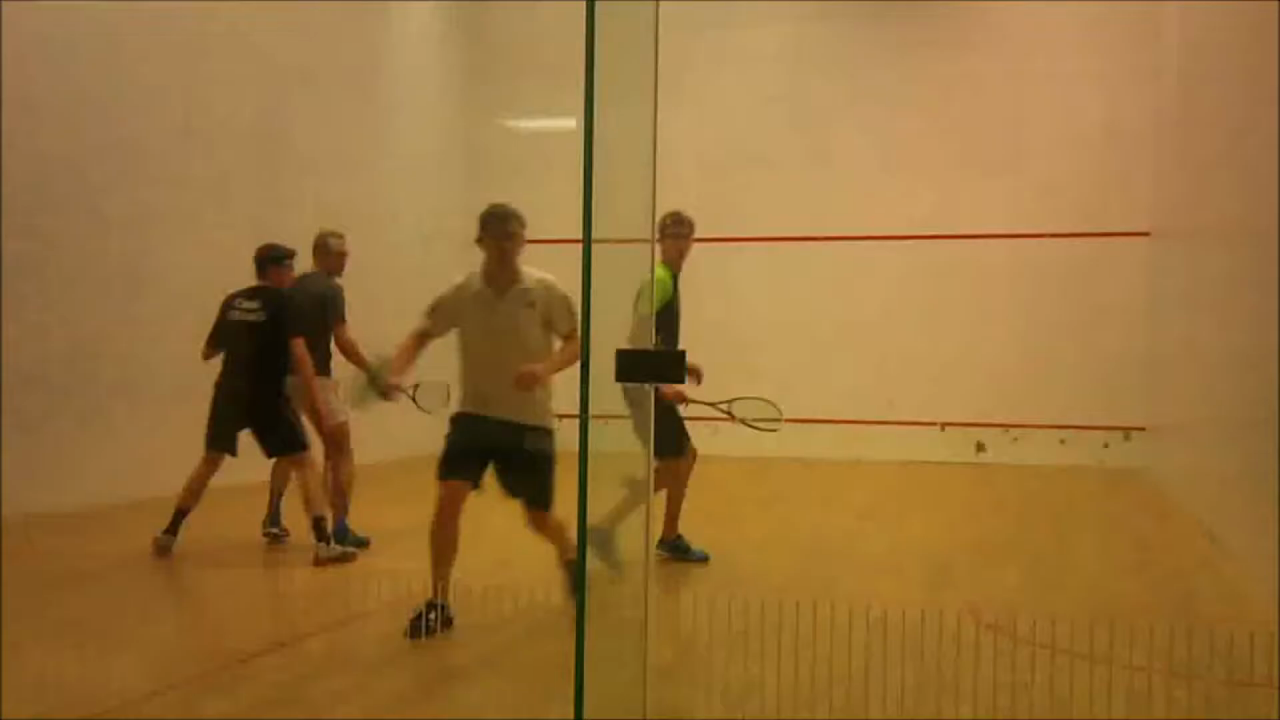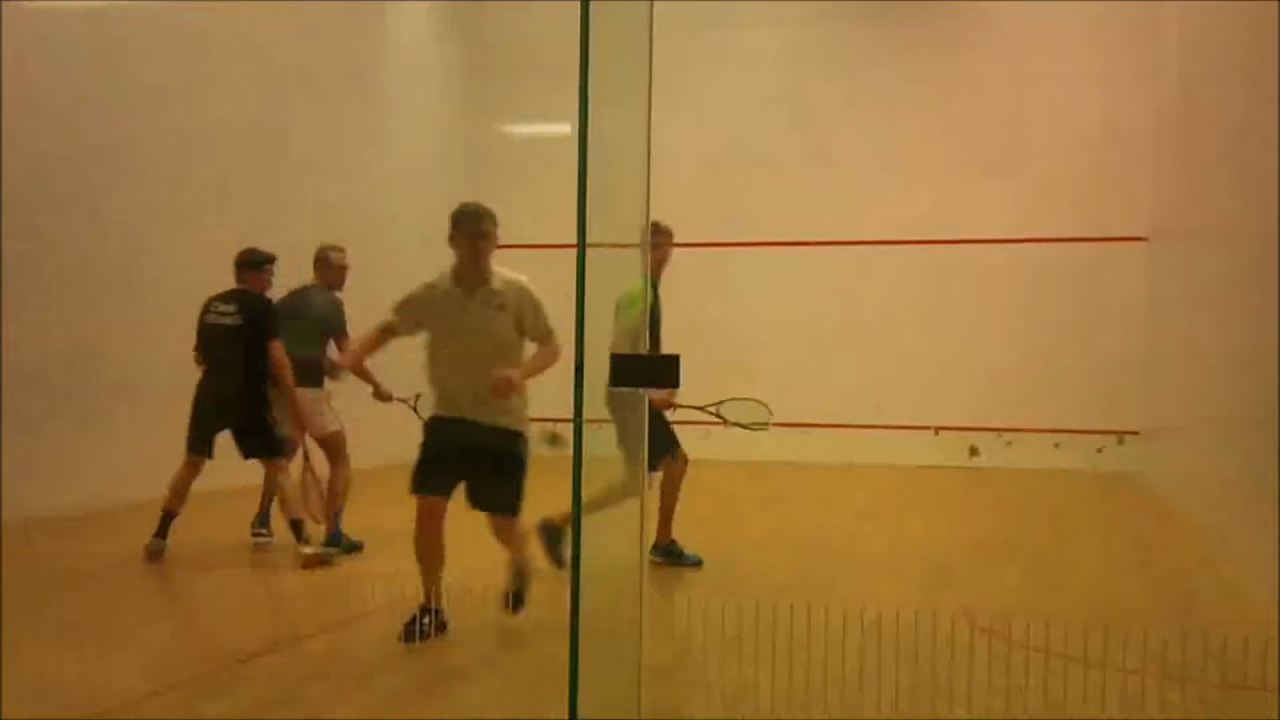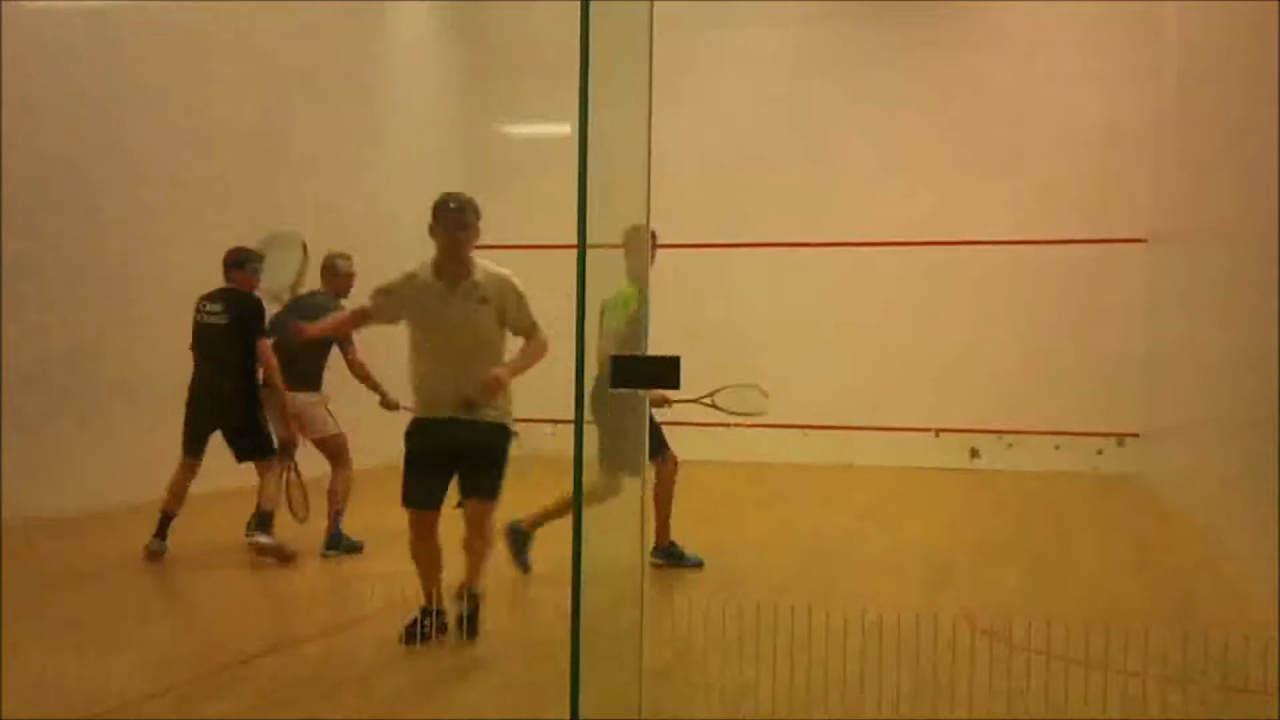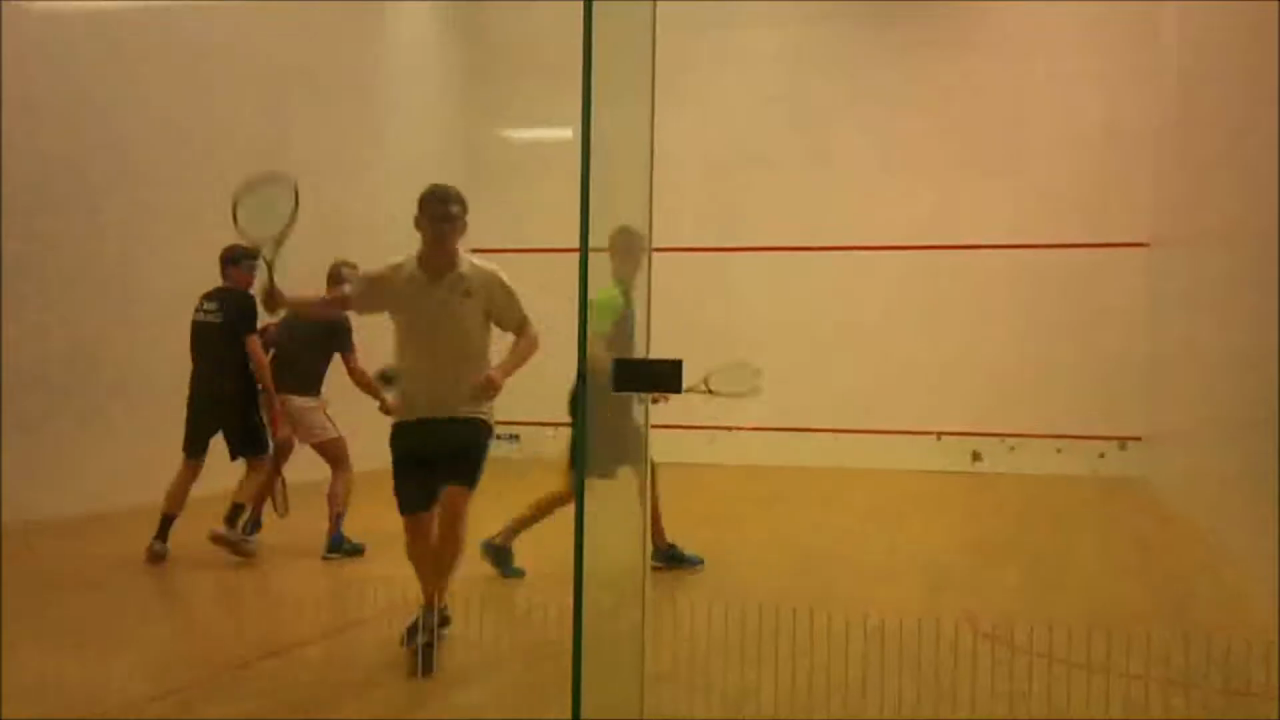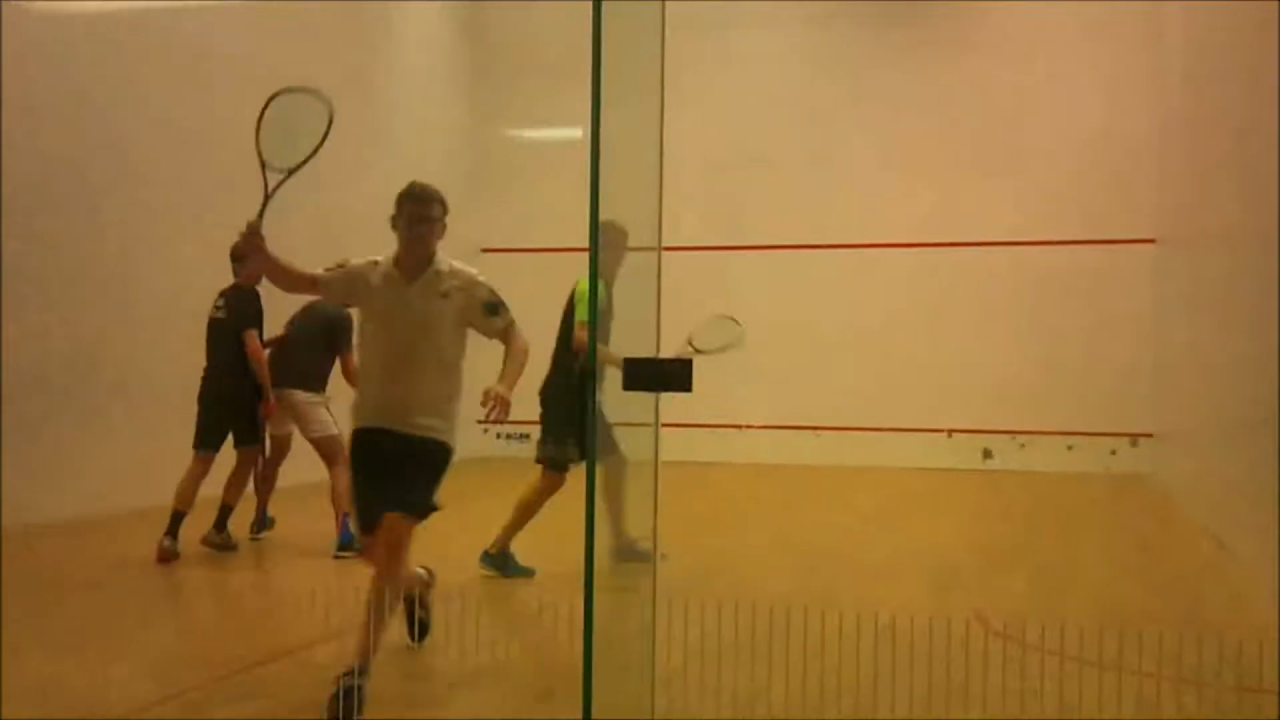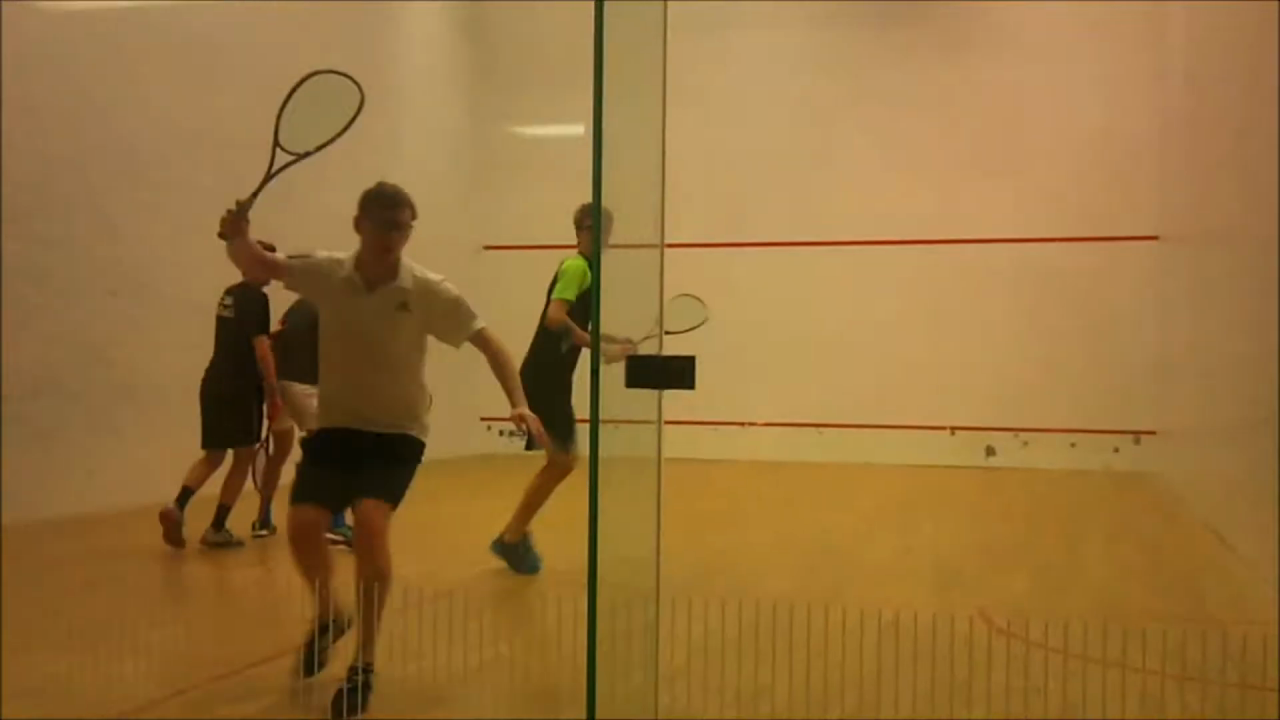
dt=0.1s
person 1, frame 1
left shoulder: (546, 291)
right shoulder: (462, 295)
left elbow: (575, 342)
right elbow: (423, 334)
left wrist: (546, 367)
right wrist: (398, 369)
left hip: (529, 420)
right hip: (474, 416)
left knee: (539, 518)
right knee: (448, 500)
left ankle: (569, 557)
right ankle: (438, 601)
person 1, frame 2
left shoulder: (517, 292)
right shoulder: (430, 294)
left elbow: (550, 347)
right elbow: (386, 329)
left wrist: (520, 373)
right wrist: (352, 357)
left hip: (503, 424)
right hip: (448, 420)
left knee: (503, 526)
right knee: (428, 512)
left ankle: (520, 565)
right ankle: (431, 606)
person 1, frame 3
left shoulder: (499, 285)
right shoulder: (410, 287)
left elbow: (536, 339)
right elbow: (359, 316)
left wrist: (510, 372)
right wrist: (311, 331)
left hip: (486, 418)
right hip: (429, 420)
left knee: (478, 516)
right knee: (422, 519)
left ankle: (471, 589)
right ankle: (433, 606)
person 1, frame 4
left shoulder: (485, 279)
right shoulder: (393, 278)
left elbow: (528, 334)
right elbow: (337, 302)
left wrist: (502, 371)
right wrist: (285, 302)
left hip: (467, 417)
right hip: (413, 419)
left knee: (452, 508)
right knee: (416, 528)
left ankle: (434, 611)
right ankle: (431, 606)
person 1, frame 5
left shoulder: (463, 285)
right shoulder: (366, 277)
left elbow: (514, 339)
right elbow: (302, 283)
left wrist: (505, 385)
right wrist: (259, 250)
left hip: (425, 435)
right hip: (370, 428)
left knee: (392, 538)
right knee: (378, 548)
left ankle: (358, 669)
right ankle: (417, 585)
person 1, frame 6
left shoulder: (429, 291)
right shoulder: (326, 273)
left elbow: (489, 344)
right elbow: (255, 264)
left wrist: (518, 403)
right wrist: (238, 238)
left hip: (396, 432)
right hip: (333, 427)
left knee: (371, 528)
right knee: (302, 528)
left ankle: (362, 668)
right ankle: (328, 614)
person 2, frame 1
left shoulder: (671, 281)
right shoulder: (659, 281)
right elbow: (636, 338)
left wrist: (683, 364)
right wrist: (663, 386)
left hip: (656, 385)
right hip: (647, 386)
left knee: (686, 457)
right knee: (674, 464)
left ankle: (670, 538)
right ankle: (605, 528)
person 2, frame 2
left shoulder: (649, 289)
right shoulder: (637, 291)
right elbow: (619, 349)
right wrist: (650, 393)
left hip: (639, 394)
right hip: (630, 396)
left knee: (676, 461)
right knee: (640, 478)
left ankle: (663, 543)
right ankle: (557, 524)
person 2, frame 3
left shoulder: (638, 294)
right shoulder: (624, 295)
right elbow: (605, 353)
left wrist: (645, 387)
right wrist: (644, 391)
left hip: (628, 398)
right hip: (616, 400)
left knee: (667, 464)
right knee: (611, 485)
left ankle: (665, 546)
right ankle: (525, 527)
person 2, frame 4
left shoulder: (623, 296)
right shoulder: (609, 298)
right elbow: (597, 356)
left hip: (609, 400)
right hip: (595, 402)
left knee: (643, 469)
right knee: (576, 486)
left ankle: (661, 548)
right ankle: (501, 542)
person 2, frame 5
left shoulder: (603, 288)
right shoulder: (590, 287)
right elbow: (579, 339)
left wrist: (615, 361)
right wrist: (624, 365)
left hip: (580, 394)
right hip: (566, 394)
left knee: (614, 462)
right knee: (553, 477)
left ankle: (621, 540)
right ankle: (496, 550)
person 2, frame 6
left shoulder: (584, 270)
right shoulder: (575, 269)
right elbow: (554, 317)
left wrist: (611, 341)
right wrist: (602, 347)
left hip: (553, 374)
right hip: (545, 375)
left knee: (561, 459)
right knee: (561, 461)
left ankle: (517, 535)
right ankle: (511, 538)
person 3, frame 1
left shoulder: (231, 302)
right shoulder: (282, 302)
left elbow: (208, 352)
right elbow: (299, 355)
left hip: (228, 393)
right hip: (266, 396)
left knee: (210, 463)
right knee: (303, 465)
left ankle: (169, 533)
right ankle: (323, 544)
person 3, frame 2
left shoulder: (210, 305)
right shoulder: (261, 306)
right elbow: (277, 358)
right wrist: (295, 404)
left hip: (209, 395)
right hip: (247, 398)
left knee: (191, 466)
right knee: (278, 469)
left ankle: (158, 537)
right ankle: (302, 541)
person 3, frame 3
left shoulder: (203, 303)
right shoulder: (249, 303)
right elbow: (265, 356)
left hip: (200, 394)
right hip: (237, 397)
left knee: (188, 466)
right knee: (270, 467)
left ankle: (159, 537)
right ankle: (263, 532)
person 3, frame 4
left shoulder: (203, 302)
right shoulder: (242, 301)
right elbow: (254, 352)
right wrist: (272, 397)
left hip: (201, 394)
right hip: (236, 395)
left knee: (190, 468)
right knee: (259, 464)
left ankle: (160, 540)
right ankle: (228, 526)
person 3, frame 5
left shoulder: (223, 297)
right shoulder: (247, 299)
right elbow: (252, 348)
right wrist: (267, 393)
left hip: (212, 389)
right hip: (241, 391)
left knee: (200, 462)
right knee: (247, 459)
left ankle: (172, 535)
right ankle: (218, 529)
person 3, frame 6
left shoulder: (229, 295)
right shoulder: (255, 298)
right elbow: (261, 350)
right wrist: (273, 392)
left hip: (212, 385)
right hip: (239, 388)
left knee: (212, 457)
right knee: (243, 458)
left ankle: (177, 506)
right ankle: (217, 528)
person 4, frame 1
left shoulder: (289, 289)
right shoulder: (330, 290)
right elbow: (343, 341)
right wrist: (373, 372)
left hip: (284, 379)
right hip: (315, 382)
right knee: (341, 453)
left ankle: (273, 518)
right ankle: (339, 530)
person 4, frame 2
left shoulder: (289, 300)
right shoulder: (331, 304)
right wrist: (377, 385)
left hip: (277, 389)
right hip: (306, 391)
left knee: (284, 454)
right knee: (339, 461)
left ankle: (262, 521)
right ankle: (333, 534)
person 4, frame 3
left shoulder: (295, 304)
right shoulder: (335, 311)
right elbow: (354, 364)
right wrist: (384, 395)
left hip: (274, 394)
right hip: (303, 396)
right knee: (341, 462)
right ankle: (333, 536)
person 4, frame 4
left shoulder: (299, 310)
right shoulder: (337, 320)
left elbow: (265, 343)
right elbow: (354, 370)
right wrist: (382, 399)
left hip: (274, 396)
right hip: (303, 400)
left knee: (279, 458)
right knee: (341, 466)
left ankle: (252, 523)
right ankle: (335, 538)
person 4, frame 5
left shoulder: (309, 308)
right shoulder: (340, 316)
left elbow: (282, 341)
right elbow: (348, 370)
left hip: (276, 389)
right hip: (306, 396)
left knee: (276, 455)
right knee: (340, 463)
left ankle: (259, 521)
right ankle: (344, 537)
person 4, frame 6
left shoulder: (302, 304)
left elbow: (277, 336)
left hip: (277, 383)
right hip: (302, 388)
left knee: (279, 454)
left ankle: (263, 520)
right ankle: (337, 523)
